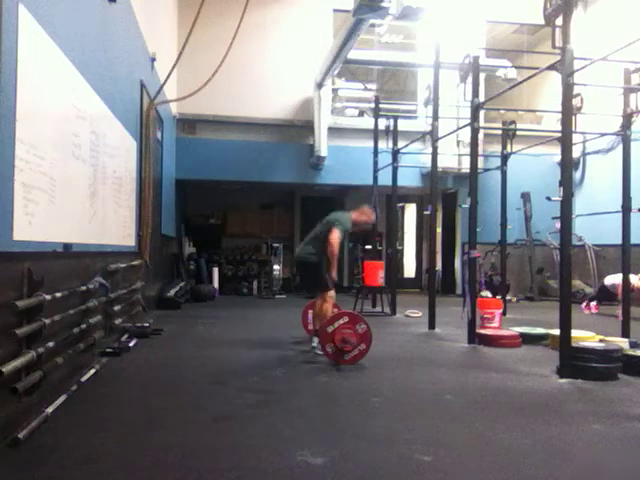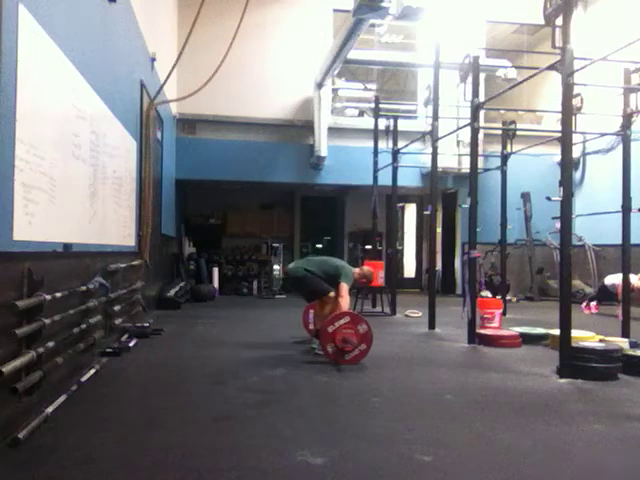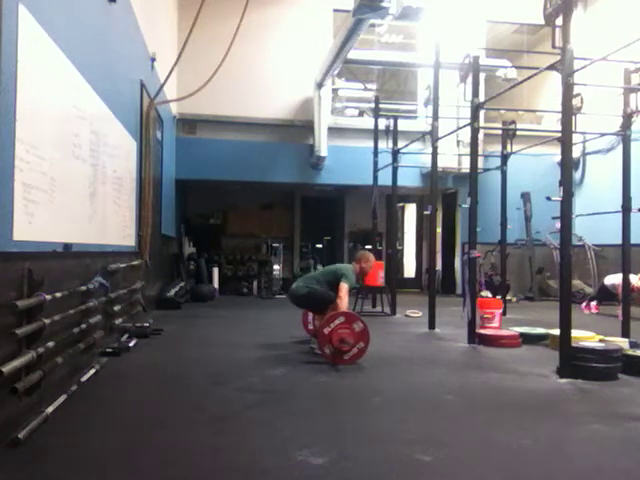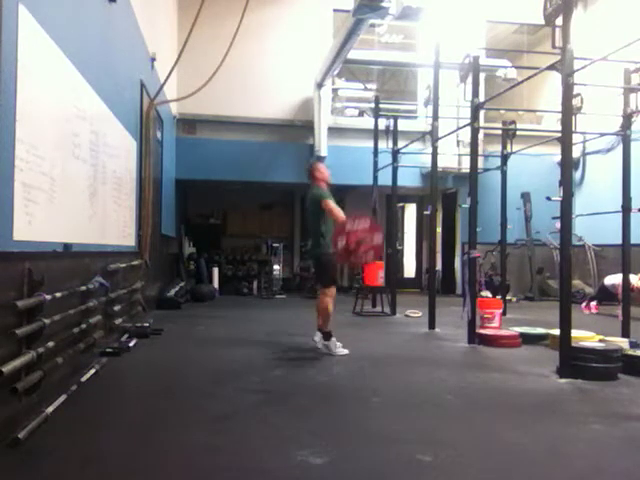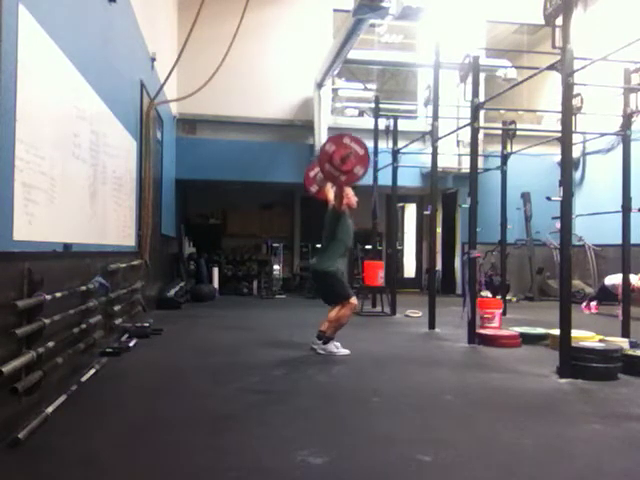
dt=1s
person 1, frame 1
left shoulder: (340, 217)
right shoulder: (345, 220)
right elbow: (333, 242)
right wrist: (333, 269)
left hip: (304, 256)
right hip: (309, 257)
left knee: (321, 296)
right knee: (329, 295)
left ankle: (317, 337)
person 1, frame 2
left shoulder: (344, 269)
right shoulder: (348, 273)
left elbow: (337, 296)
right elbow: (343, 297)
left hip: (293, 270)
right hip: (298, 272)
left knee: (325, 299)
right knee: (330, 298)
left ankle: (318, 338)
person 1, frame 3
left shoulder: (346, 269)
right shoulder: (349, 273)
right elbow: (342, 297)
left hip: (298, 289)
right hip: (301, 291)
left knee: (330, 303)
right knee: (336, 303)
person 1, frame 4
left shoulder: (317, 192)
right shoulder: (319, 191)
right elbow: (333, 209)
left hip: (321, 249)
right hip: (325, 249)
left knee: (324, 292)
right knee: (328, 292)
left ankle: (321, 334)
right ankle: (326, 339)
person 1, frame 5
left shoulder: (339, 214)
right shoulder: (339, 213)
left elbow: (331, 196)
right elbow: (337, 197)
left wrist: (329, 182)
left hip: (325, 268)
right hip: (326, 269)
left knee: (342, 304)
right knee: (351, 303)
left ankle: (320, 338)
right ankle: (325, 342)
